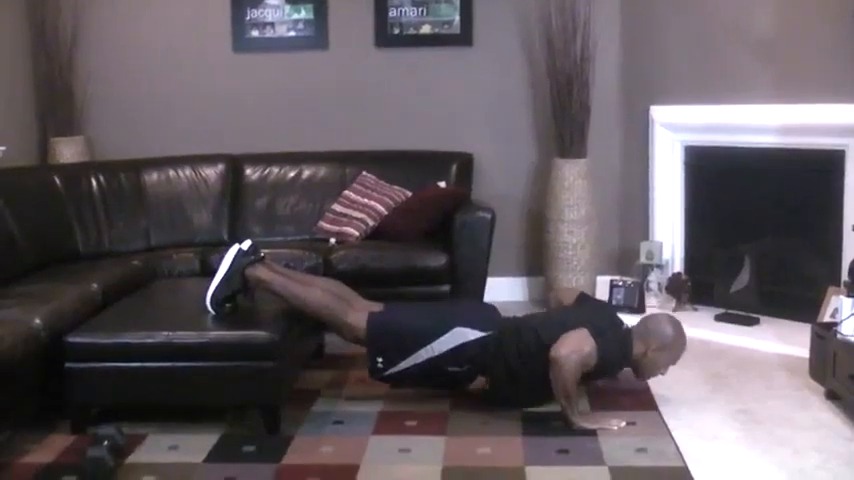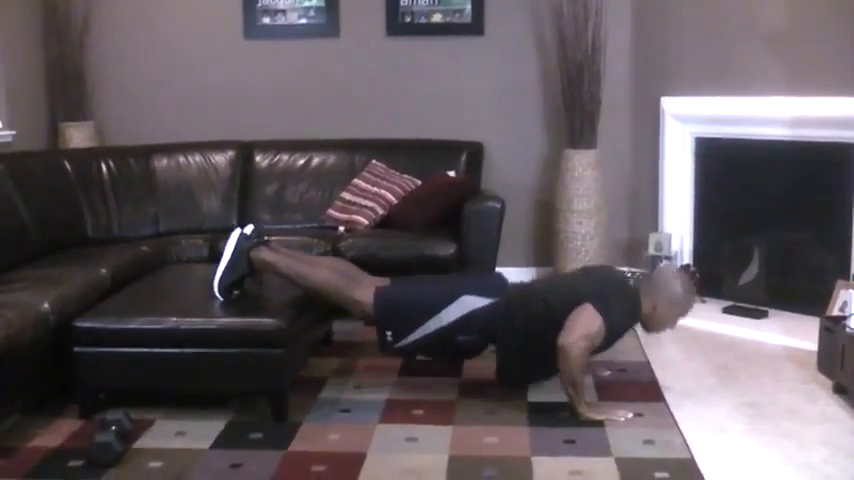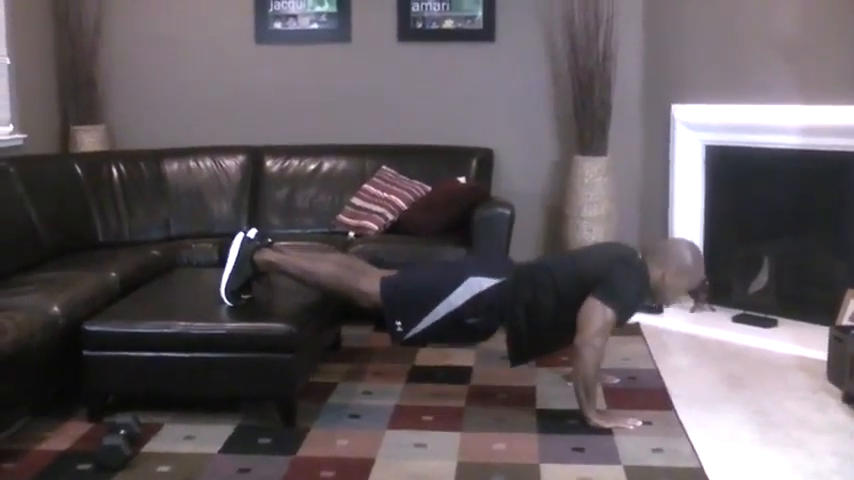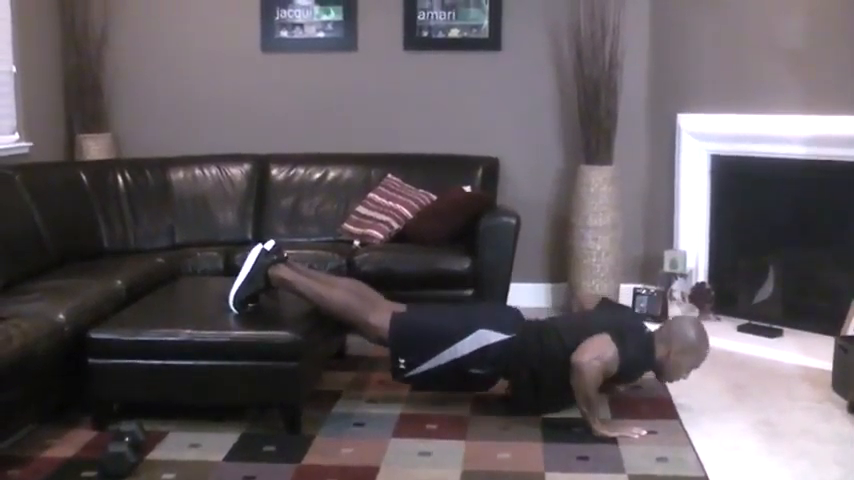
dt=0.5s
person 1, frame 1
left shoulder: (605, 318)
right shoulder: (613, 346)
left elbow: (564, 298)
right elbow: (563, 356)
right wrist: (576, 414)
left hip: (478, 326)
right hip: (470, 345)
left knee: (361, 312)
right knee: (355, 324)
left ankle: (255, 264)
right ankle: (250, 273)
person 1, frame 2
left shoulder: (613, 283)
right shoulder: (619, 304)
right elbow: (570, 343)
left wrist: (577, 369)
right wrist: (582, 405)
left hip: (484, 298)
right hip: (478, 314)
left knee: (367, 289)
right knee: (362, 299)
left ankle: (258, 248)
right ankle: (255, 254)
person 1, frame 3
left shoulder: (625, 261)
right shoulder: (628, 281)
right elbow: (589, 339)
left wrist: (587, 373)
right wrist: (593, 411)
left hip: (493, 282)
right hip: (486, 295)
left knee: (372, 278)
right knee: (369, 290)
left ankle: (263, 248)
right ankle: (259, 257)
person 1, frame 4
left shoulder: (630, 326)
right shoulder: (636, 350)
left elbow: (584, 306)
right elbow: (584, 362)
left wrist: (602, 377)
right wrist: (597, 422)
left hip: (502, 330)
right hip: (494, 347)
left knee: (385, 313)
right knee: (378, 322)
left ankle: (278, 264)
right ankle: (272, 273)
